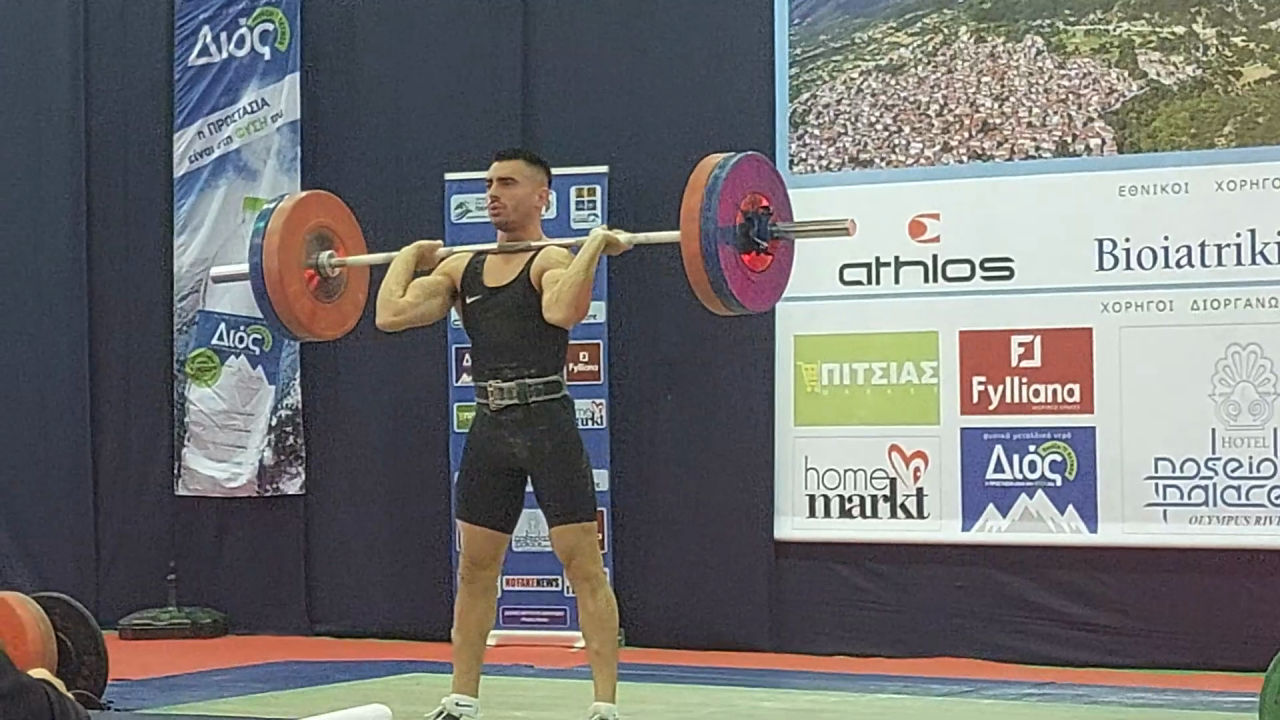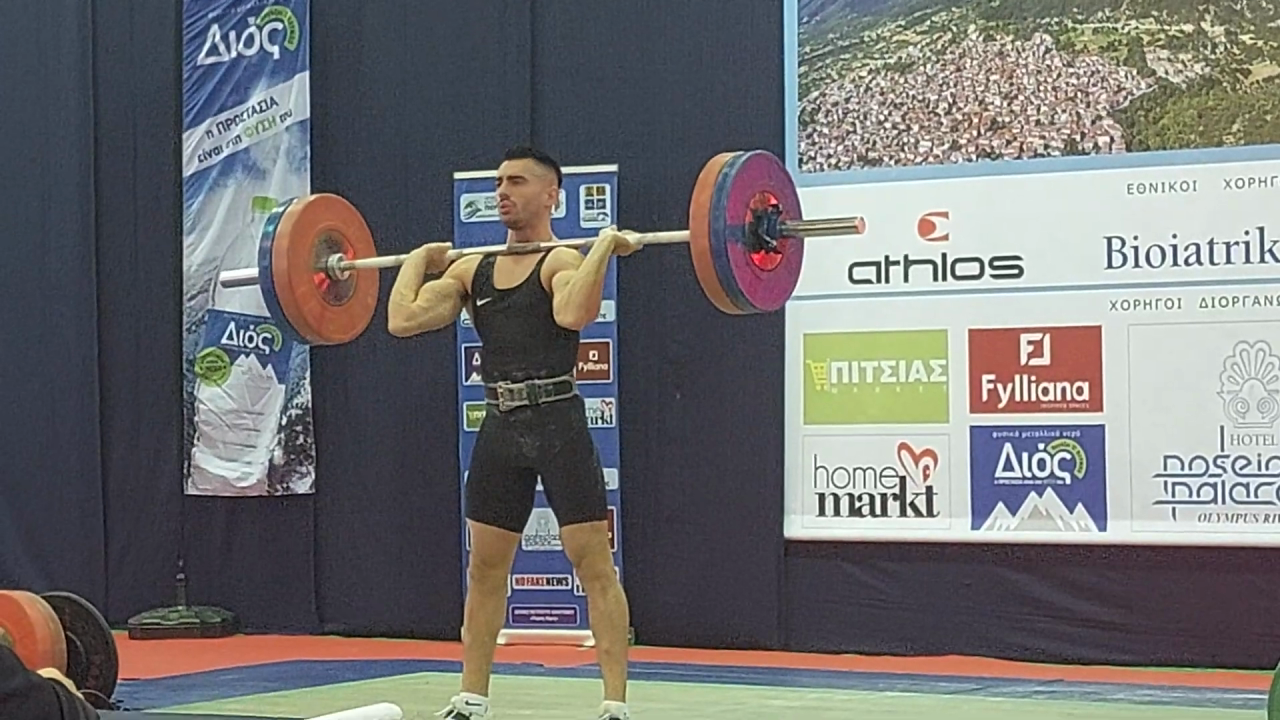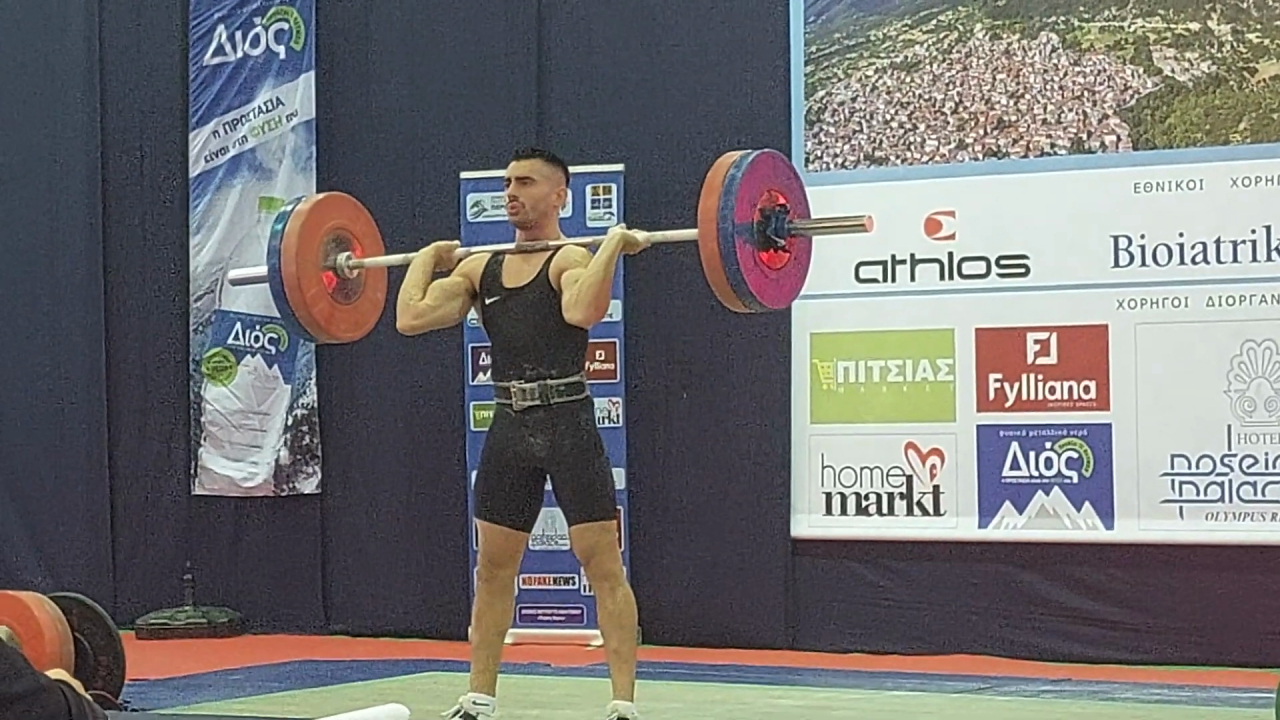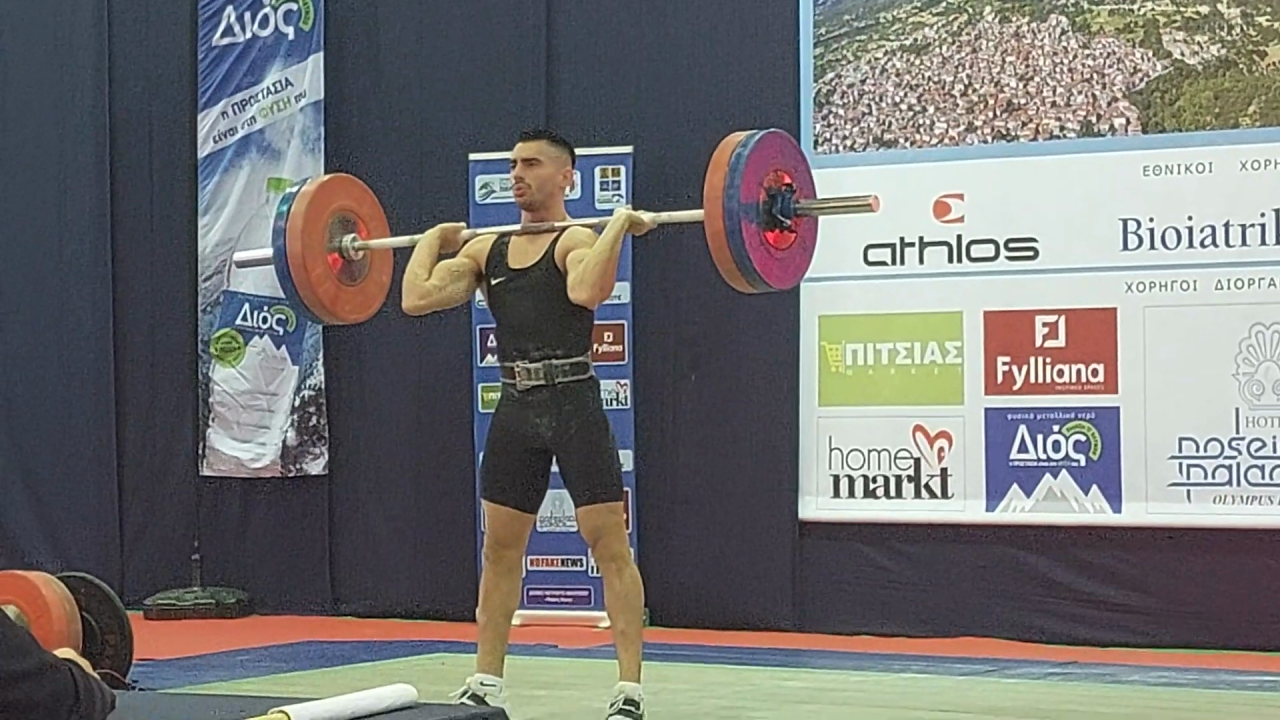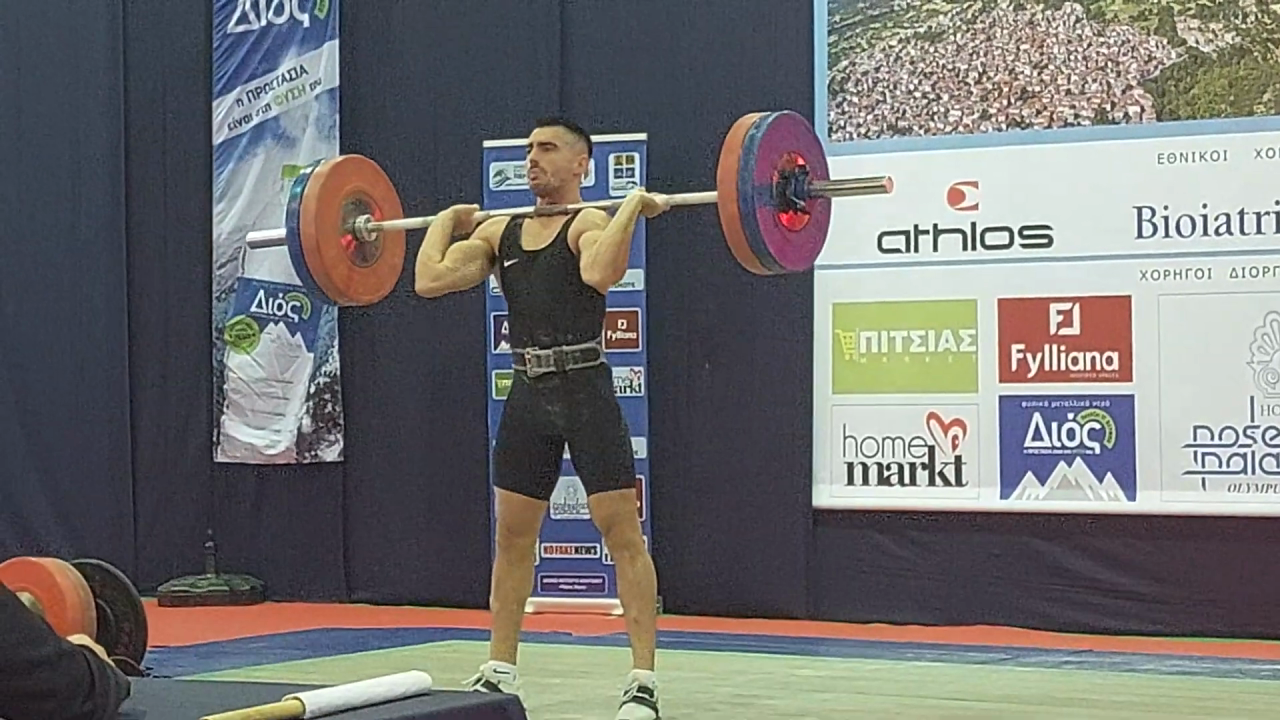
dt=1s
person 1, frame 1
left shoulder: (554, 260)
right shoulder: (460, 268)
left elbow: (560, 312)
right elbow: (390, 315)
left wrist: (595, 245)
right wrist: (407, 258)
left hip: (545, 421)
right hip: (489, 427)
left knee: (583, 565)
right knee: (474, 569)
person 1, frame 2
left shoulder: (564, 261)
right shoulder: (471, 269)
left elbow: (572, 315)
right elbow: (403, 320)
left wrist: (605, 245)
right wrist: (417, 260)
left hip: (557, 422)
right hip: (499, 428)
left knee: (594, 566)
right knee: (484, 569)
person 1, frame 3
left shoulder: (573, 259)
right shoulder: (479, 268)
left elbow: (580, 312)
right elbow: (411, 318)
left wrist: (614, 243)
right wrist: (426, 258)
left hip: (566, 422)
right hip: (509, 427)
left knee: (603, 566)
right knee: (492, 568)
person 1, frame 4
left shoulder: (580, 240)
right shoulder: (485, 249)
left elbow: (586, 291)
right elbow: (416, 299)
left wrist: (620, 223)
right wrist: (432, 240)
left hip: (572, 402)
right hip: (515, 408)
left knee: (610, 547)
right knee: (499, 549)
person 1, frame 5
left shoulder: (593, 222)
right shoulder: (497, 231)
left elbow: (598, 273)
right elbow: (429, 280)
left wrist: (633, 206)
right wrist: (444, 222)
left hip: (584, 389)
right hip: (527, 394)
left knee: (622, 534)
right knee: (511, 536)
right ankle: (500, 670)
